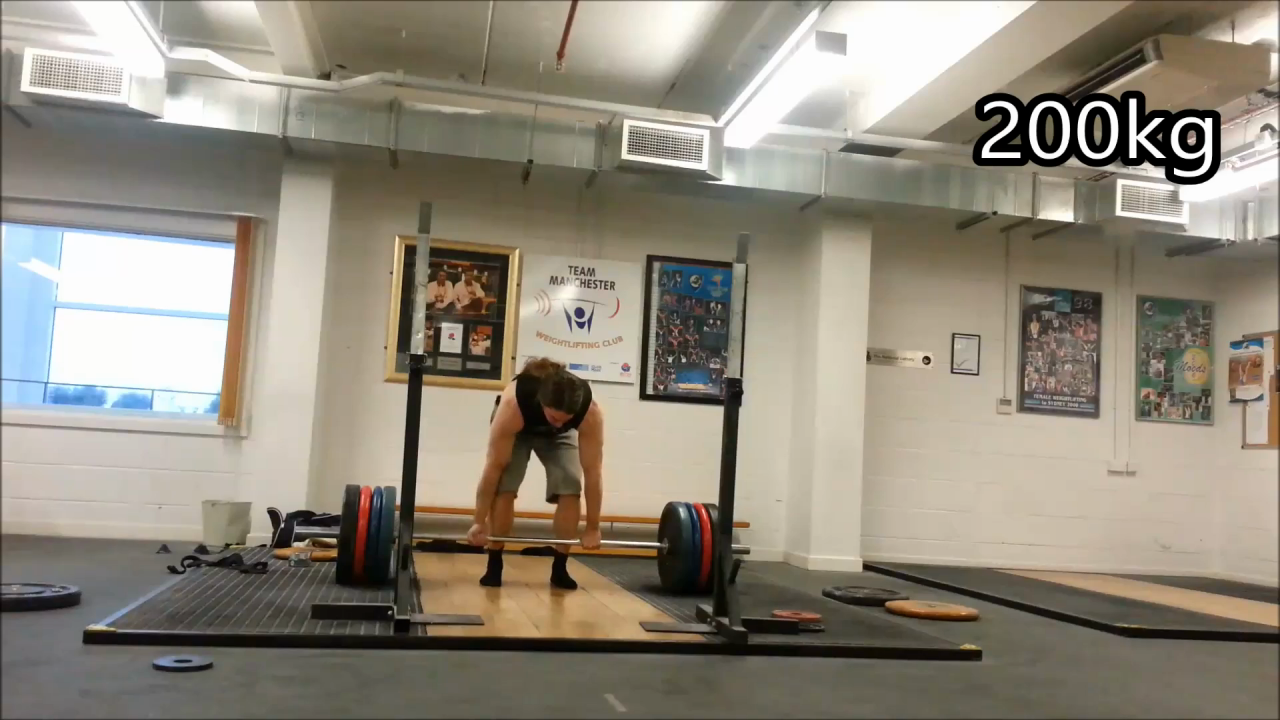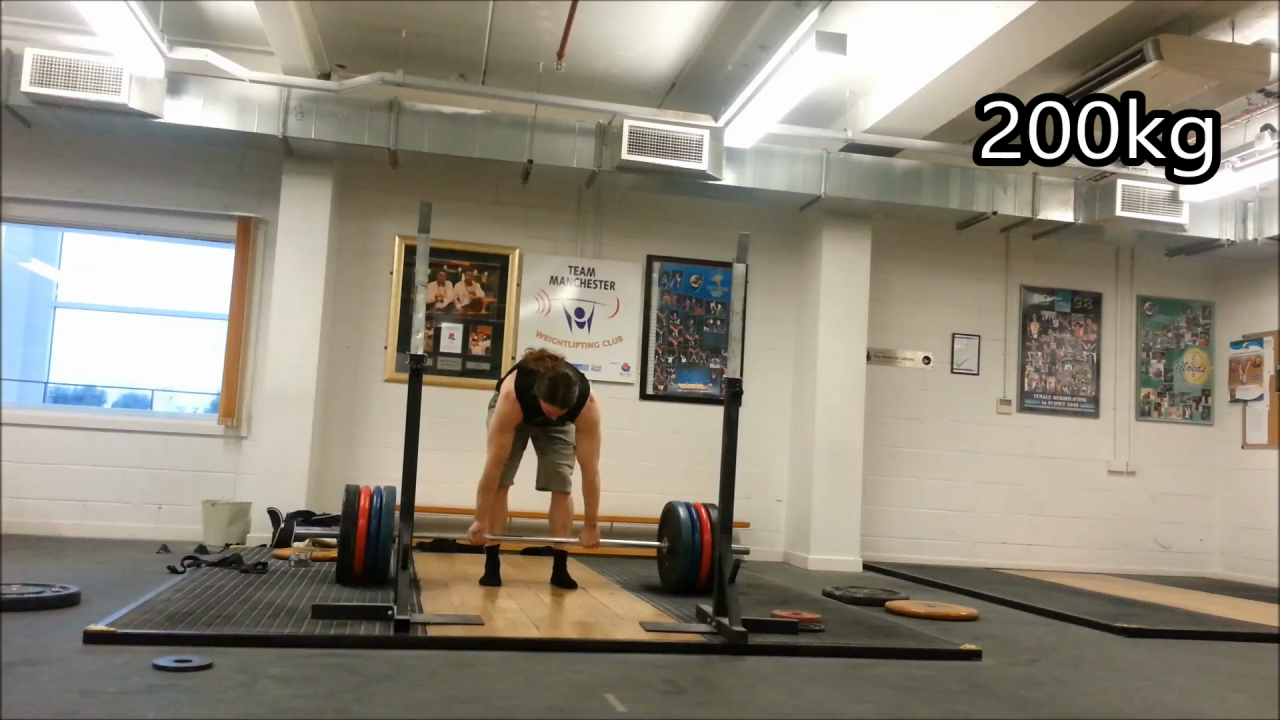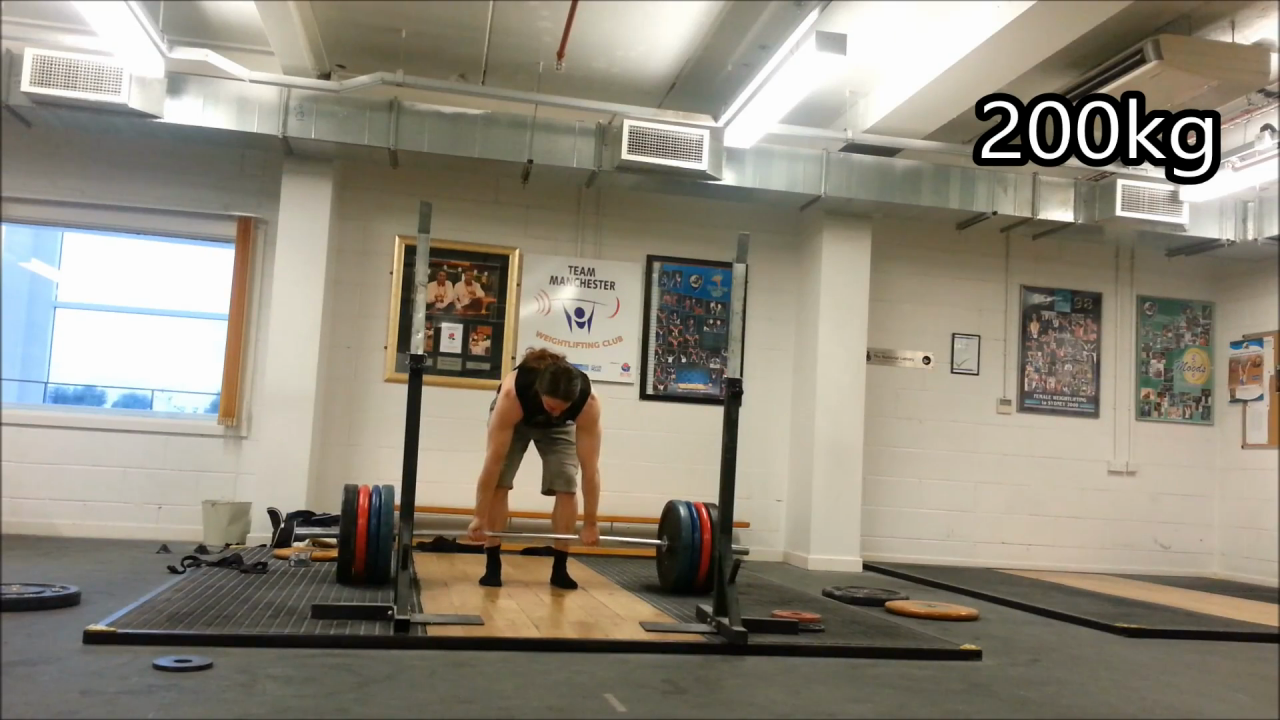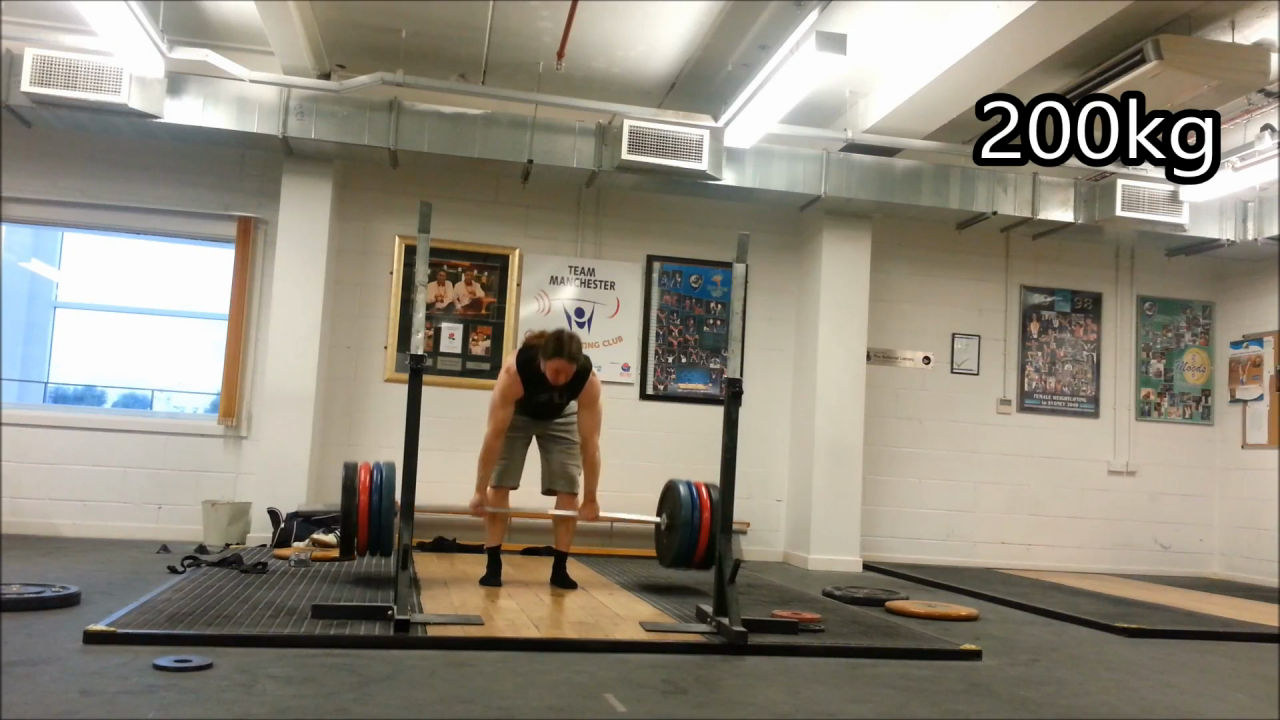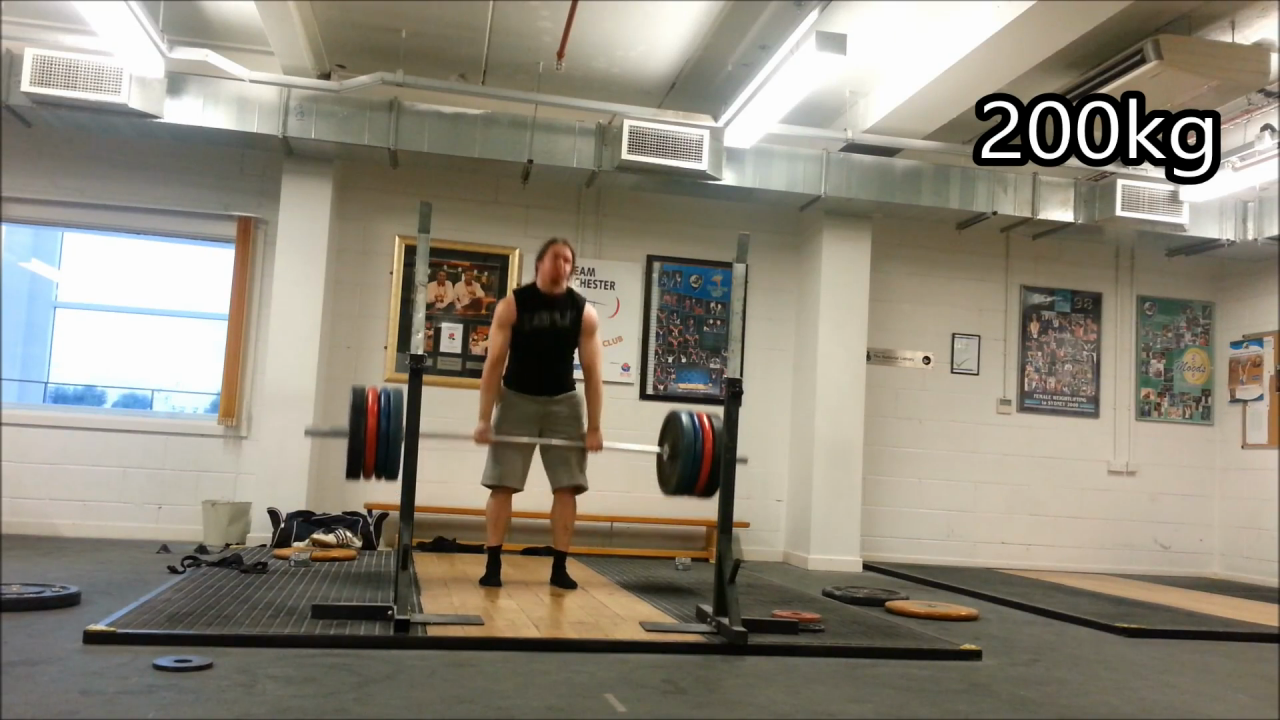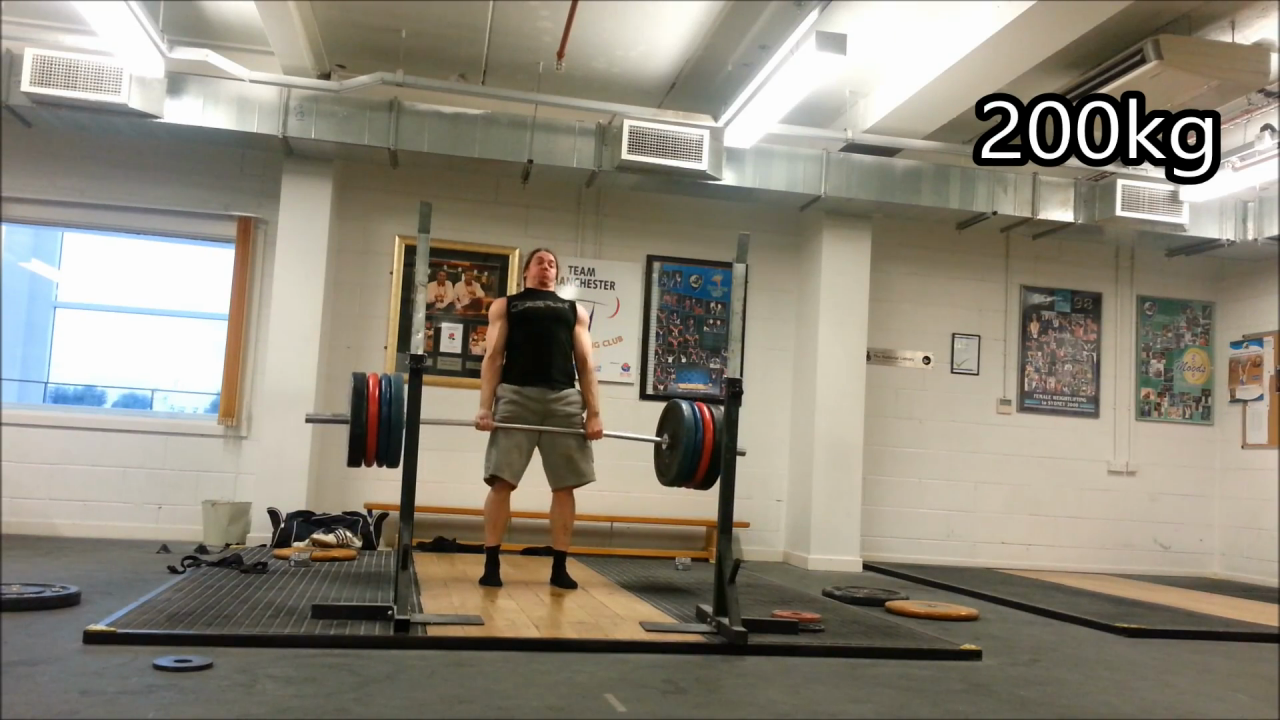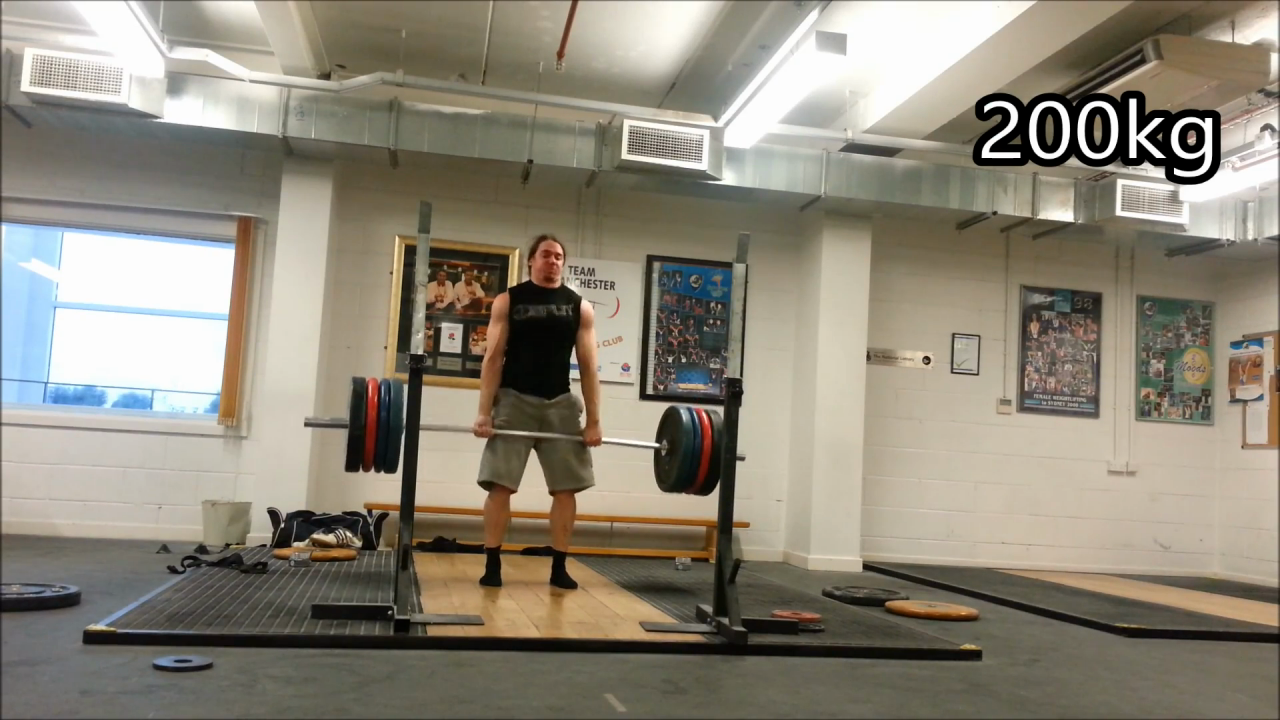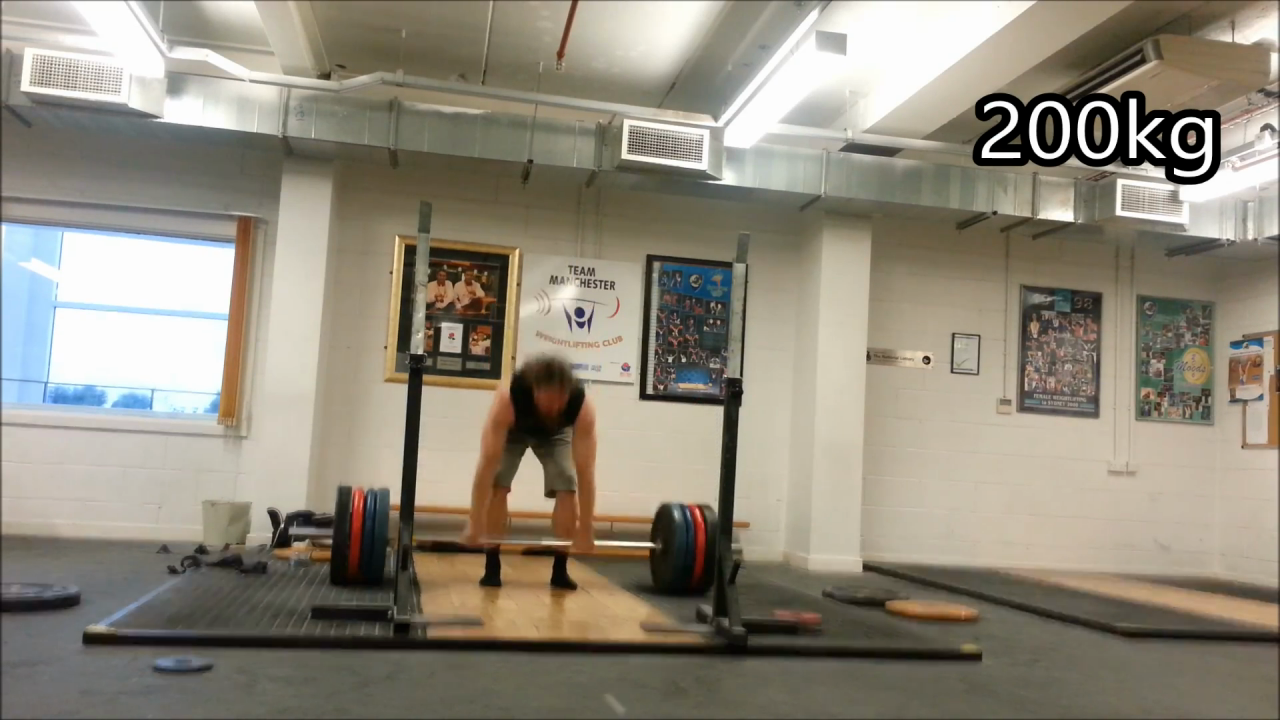
dt=0.4s
person 1, frame 1
left shoulder: (590, 411)
right shoulder: (513, 403)
left elbow: (593, 471)
right elbow: (493, 466)
left wrist: (593, 528)
right wrist: (479, 522)
left hip: (559, 437)
right hip: (516, 433)
left knee: (571, 490)
right knee: (504, 489)
left ankle: (559, 567)
right ankle: (494, 565)
person 1, frame 2
left shoulder: (587, 405)
right shoulder: (511, 395)
left elbow: (590, 468)
right elbow: (494, 463)
left wrist: (591, 525)
right wrist: (480, 520)
left hip: (559, 425)
right hip: (513, 413)
left knee: (561, 485)
right knee: (500, 481)
left ankle: (560, 567)
right ankle: (491, 565)
person 1, frame 3
left shoulder: (589, 403)
right shoulder: (512, 393)
left elbow: (590, 466)
right elbow: (494, 460)
left wrist: (590, 523)
right wrist: (479, 517)
left hip: (560, 428)
right hip: (515, 419)
left knee: (566, 485)
right knee: (499, 482)
left ankle: (560, 568)
right ankle: (492, 565)
person 1, frame 4
left shoulder: (589, 380)
right shoulder: (514, 371)
left elbow: (590, 443)
right elbow: (494, 434)
left wrist: (590, 500)
right wrist: (480, 492)
left hip: (561, 418)
right hip: (517, 414)
left knee: (568, 486)
right knee: (500, 482)
left ankle: (559, 569)
right ankle: (493, 566)
person 1, frame 5
left shoulder: (585, 312)
right shoulder: (512, 304)
left elbow: (592, 371)
right elbow: (494, 363)
left wrist: (593, 428)
right wrist: (484, 419)
left hip: (564, 402)
right hip: (517, 399)
left knee: (566, 488)
right knee: (502, 485)
left ankle: (560, 567)
right ankle: (493, 565)
person 1, frame 6
left shoulder: (574, 310)
right shoulder: (505, 305)
left elbow: (584, 362)
right elbow: (493, 356)
left wrist: (593, 413)
right wrist: (485, 406)
left hip: (565, 400)
right hip: (516, 396)
left knee: (565, 486)
right knee: (501, 482)
left ankle: (559, 568)
right ankle: (491, 565)
person 1, frame 7
left shoulder: (580, 306)
right shoulder: (508, 300)
left elbow: (588, 366)
right elbow: (493, 358)
left wrist: (593, 420)
right wrist: (484, 411)
left hip: (560, 404)
right hip: (514, 400)
left knee: (565, 489)
right knee: (500, 486)
left ankle: (559, 567)
right ankle: (492, 565)
person 1, frame 8
left shoulder: (582, 406)
right shoulder: (508, 399)
left elbow: (585, 472)
right elbow: (487, 465)
left wrist: (585, 529)
right wrist: (474, 524)
left hip: (556, 434)
right hip: (513, 432)
left knee: (567, 487)
right knee: (497, 484)
left ankle: (559, 570)
right ankle: (492, 568)
